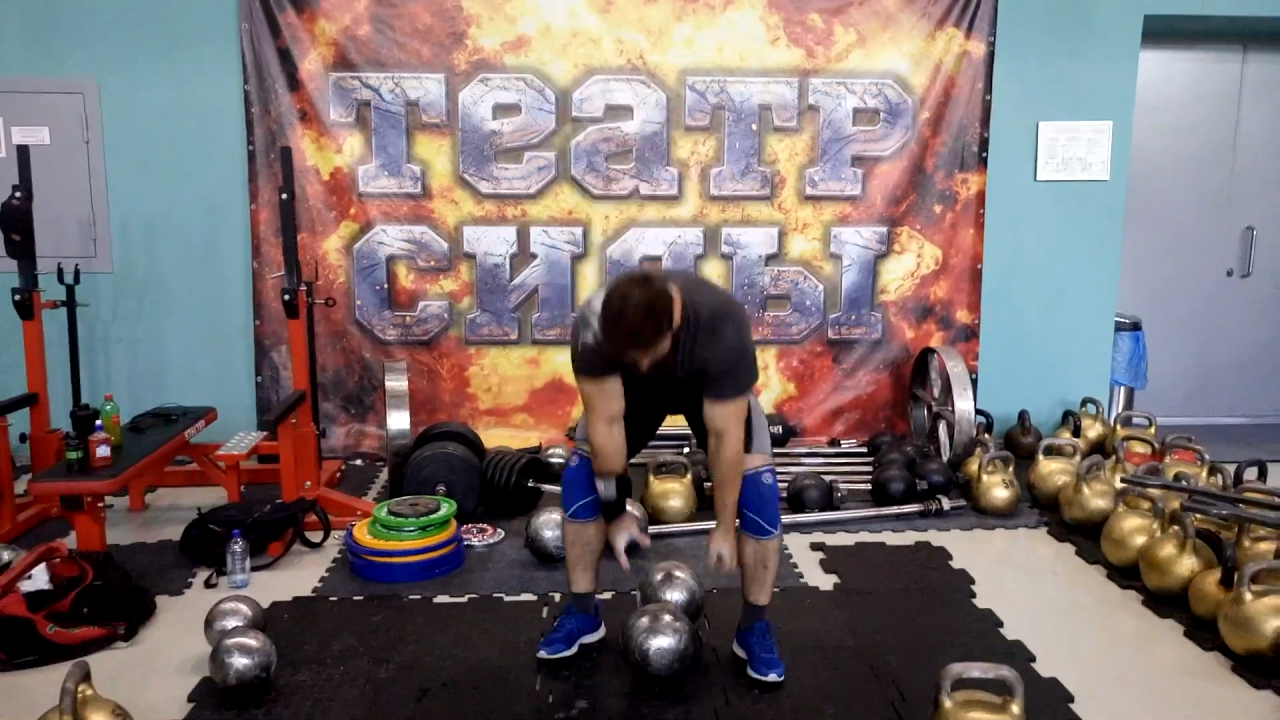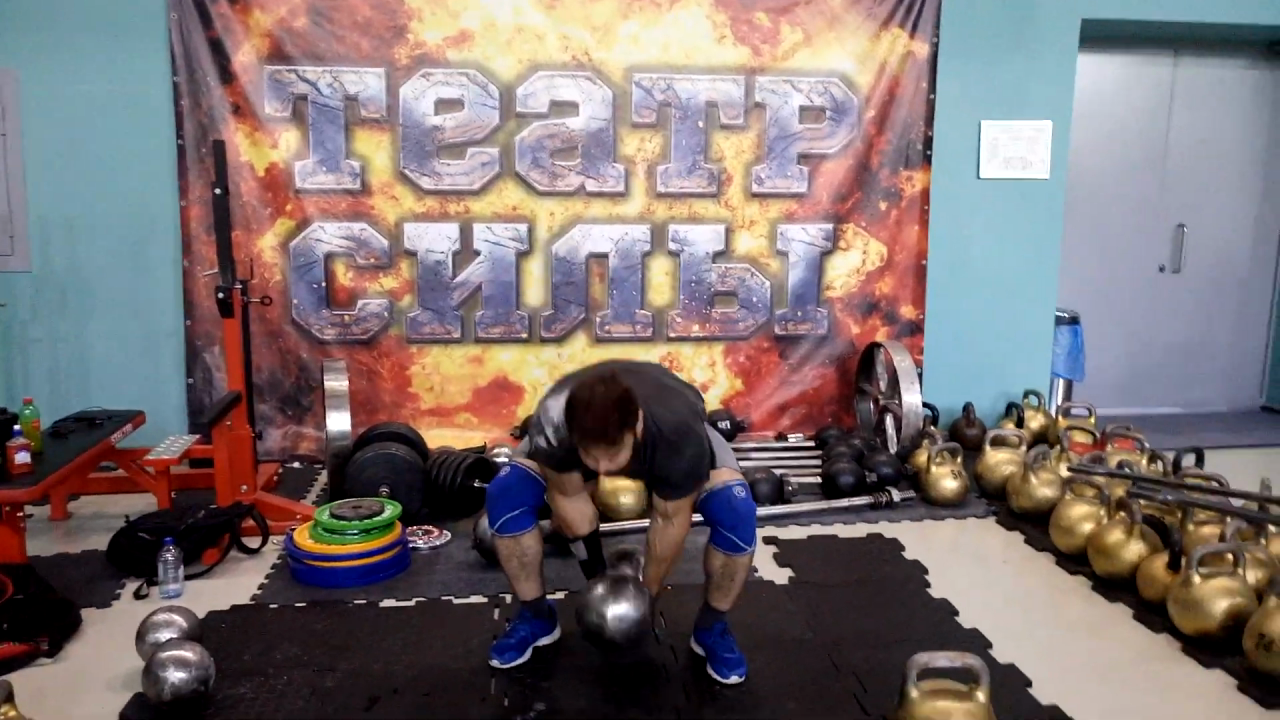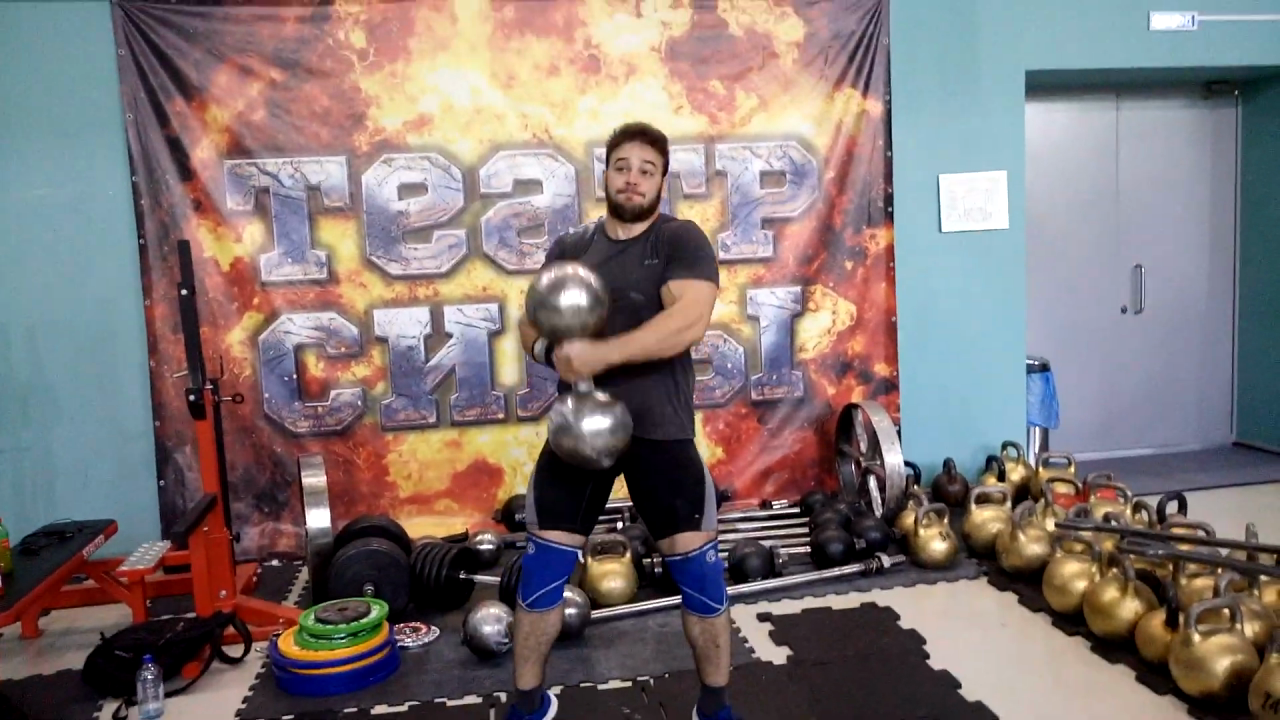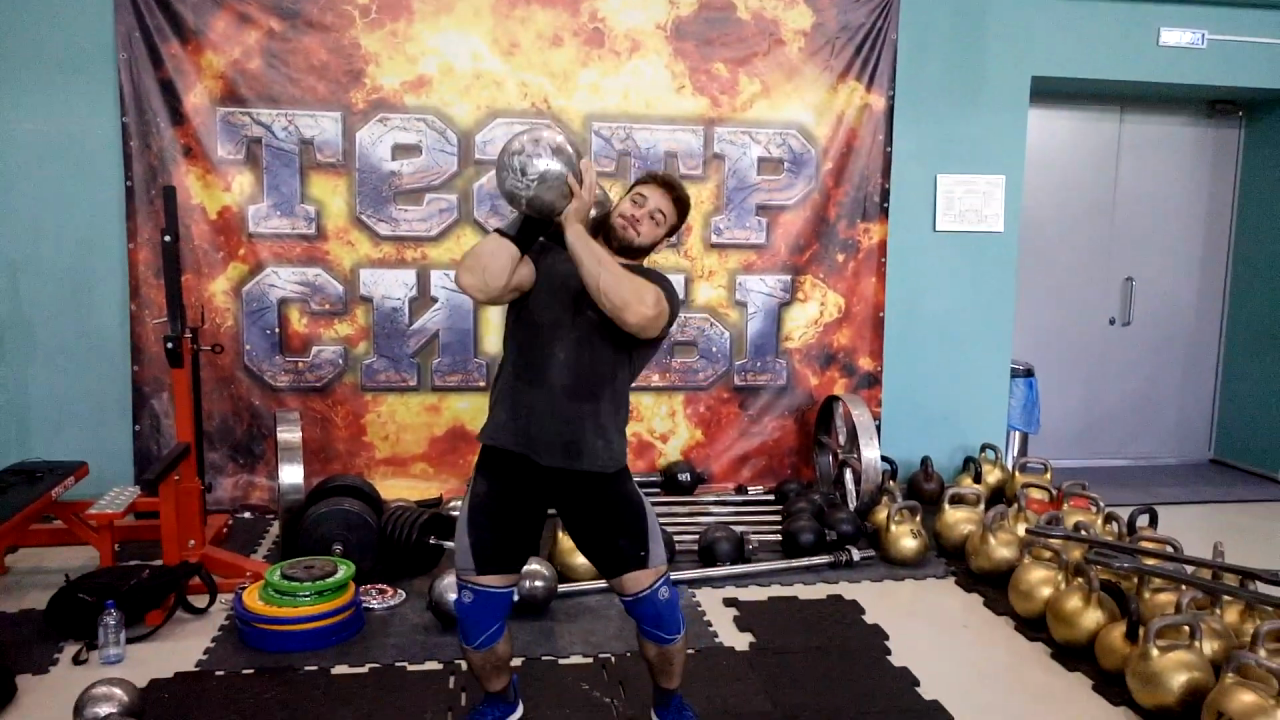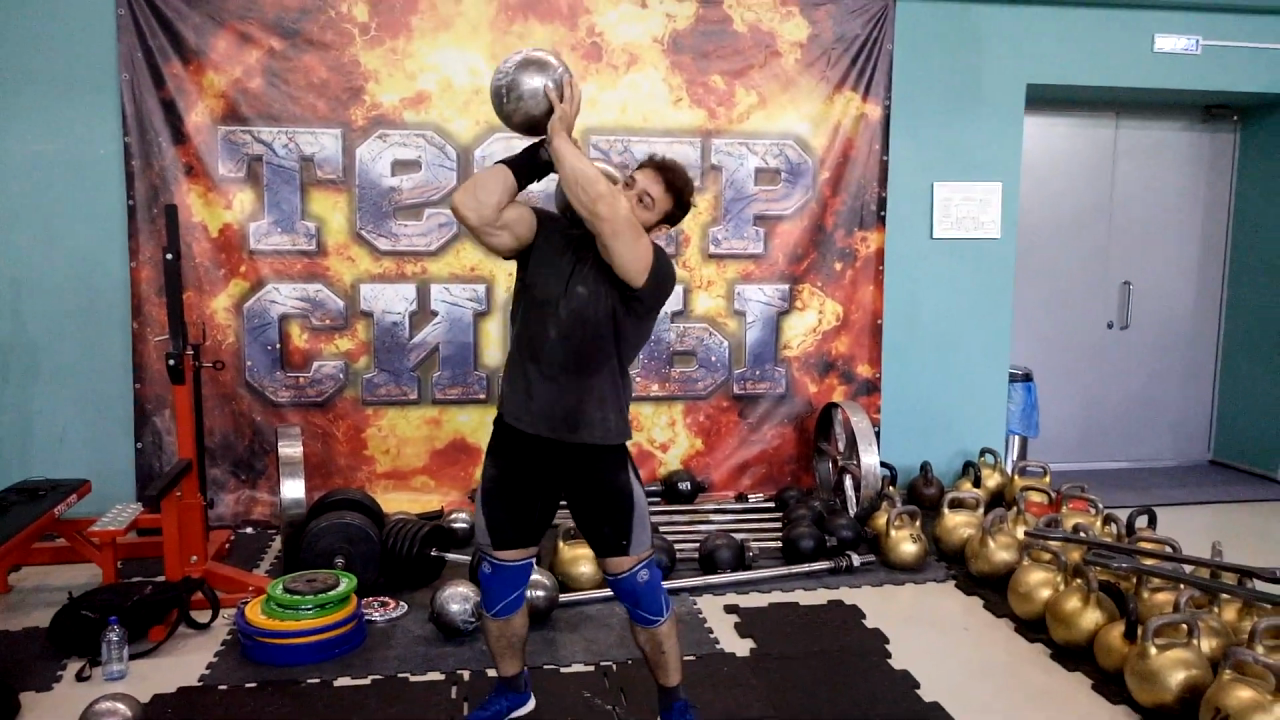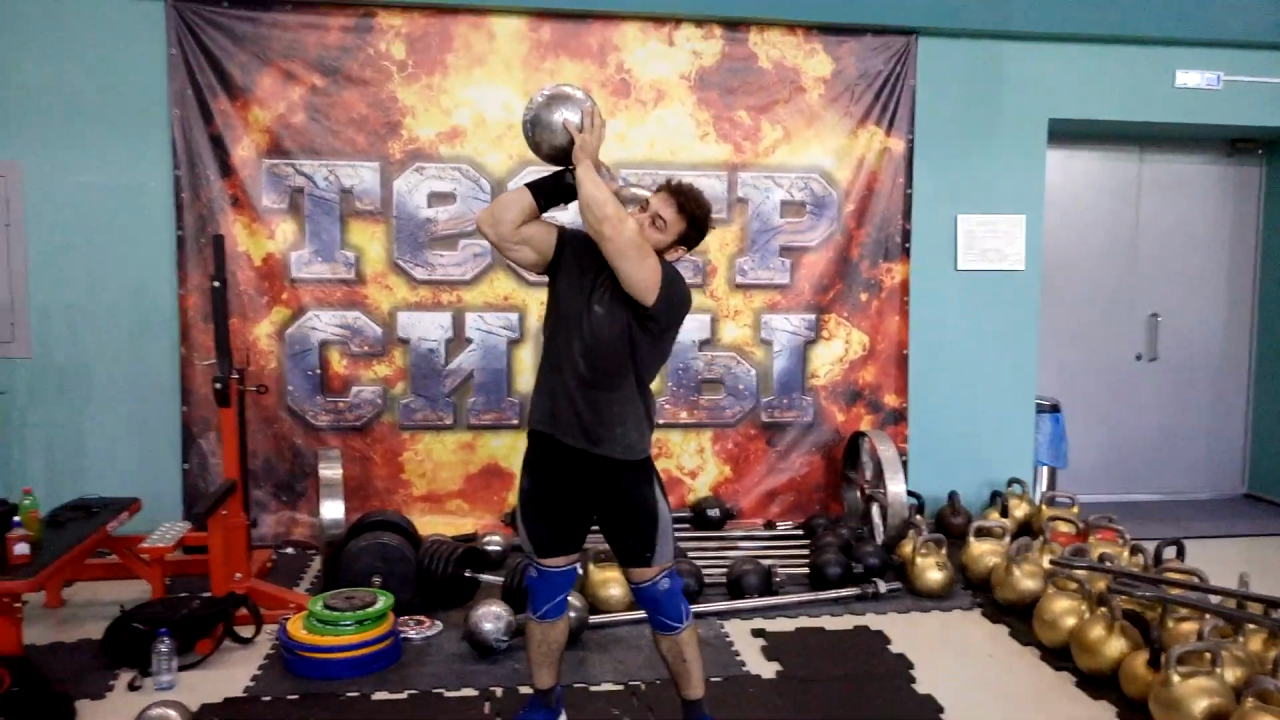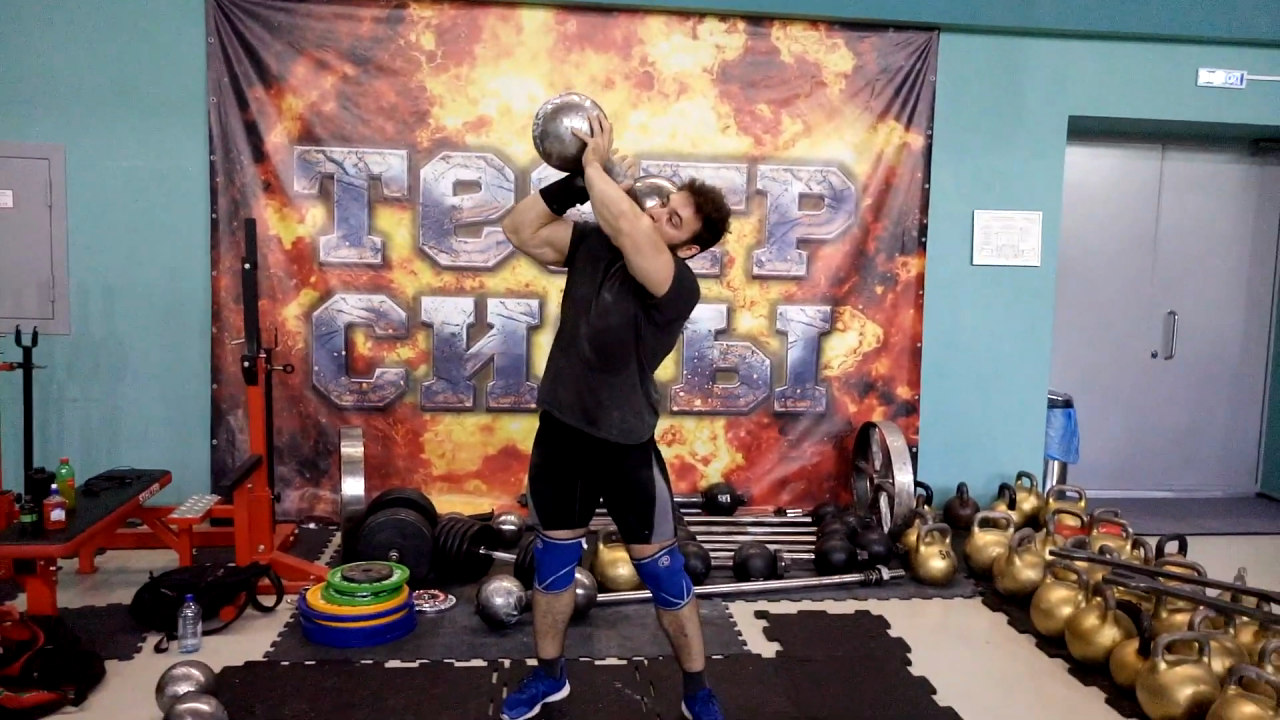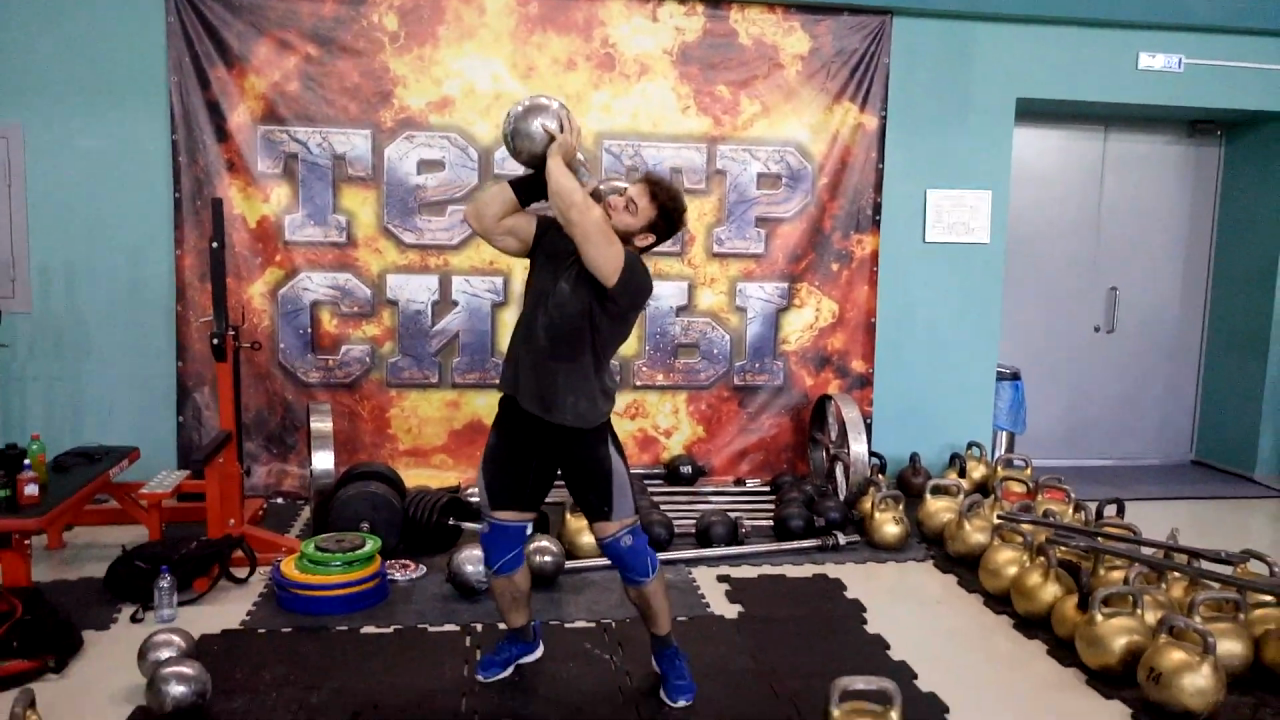
dt=0.5s
person 1, frame 1
left shoulder: (722, 329)
right shoulder: (593, 329)
left elbow: (725, 435)
right elbow: (605, 423)
left wrist: (725, 525)
right wrist: (616, 513)
left hip: (710, 389)
left knee: (759, 492)
right knee: (580, 479)
left ankle: (754, 626)
right ankle: (581, 613)
person 1, frame 2
left shoulder: (679, 435)
right shoulder: (552, 425)
left elbow: (670, 521)
right elbow: (568, 497)
left wrist: (649, 591)
right wrist: (595, 572)
left hip: (669, 427)
right hip: (588, 430)
left knee: (735, 511)
right knee: (507, 495)
left ankle: (712, 627)
right ankle: (534, 615)
person 1, frame 3
left shoulder: (681, 240)
right shoulder: (569, 246)
left elbow: (688, 323)
right elbow: (531, 330)
left wrist: (602, 355)
right wrist: (554, 350)
left hip: (660, 427)
left knee: (696, 562)
right knee: (544, 562)
person 1, frame 4
left shoulder: (654, 288)
right shoulder: (543, 257)
left elbow: (632, 311)
right elbow: (475, 282)
left wrist: (573, 226)
right wrist: (534, 217)
left hip: (594, 464)
right hip: (510, 456)
left knee: (655, 603)
right knee: (477, 608)
person 1, frame 5
left shoulder: (653, 272)
right shoulder: (546, 234)
left elbow: (603, 212)
right elbow: (472, 208)
left wrist: (560, 134)
right wrist: (538, 152)
left hip: (595, 446)
right hip: (518, 437)
left knee: (636, 582)
right knee: (501, 579)
person 1, frame 6
left shoulder: (668, 292)
right shoulder: (574, 253)
left elbow: (612, 231)
right elbow: (496, 225)
left wrist: (587, 160)
right wrist: (566, 177)
left hip: (620, 461)
right hip: (552, 449)
left knee: (658, 592)
right knee: (546, 586)
person 1, frame 7
left shoulder: (677, 286)
right shoulder: (591, 244)
left elbow: (626, 226)
right elbow: (518, 229)
left wrist: (595, 164)
right wrist: (575, 180)
left hip: (624, 441)
right hip: (560, 430)
left knee: (659, 566)
right knee: (554, 559)
person 1, frame 8
left shoulder: (631, 277)
right shoulder: (554, 239)
left elbow: (575, 212)
right elbow: (481, 216)
left wrist: (558, 158)
right wrist: (538, 175)
left hip: (582, 426)
right hip: (519, 415)
left knee: (626, 548)
right knee: (500, 544)
left ankle: (666, 650)
right ankle: (521, 636)
